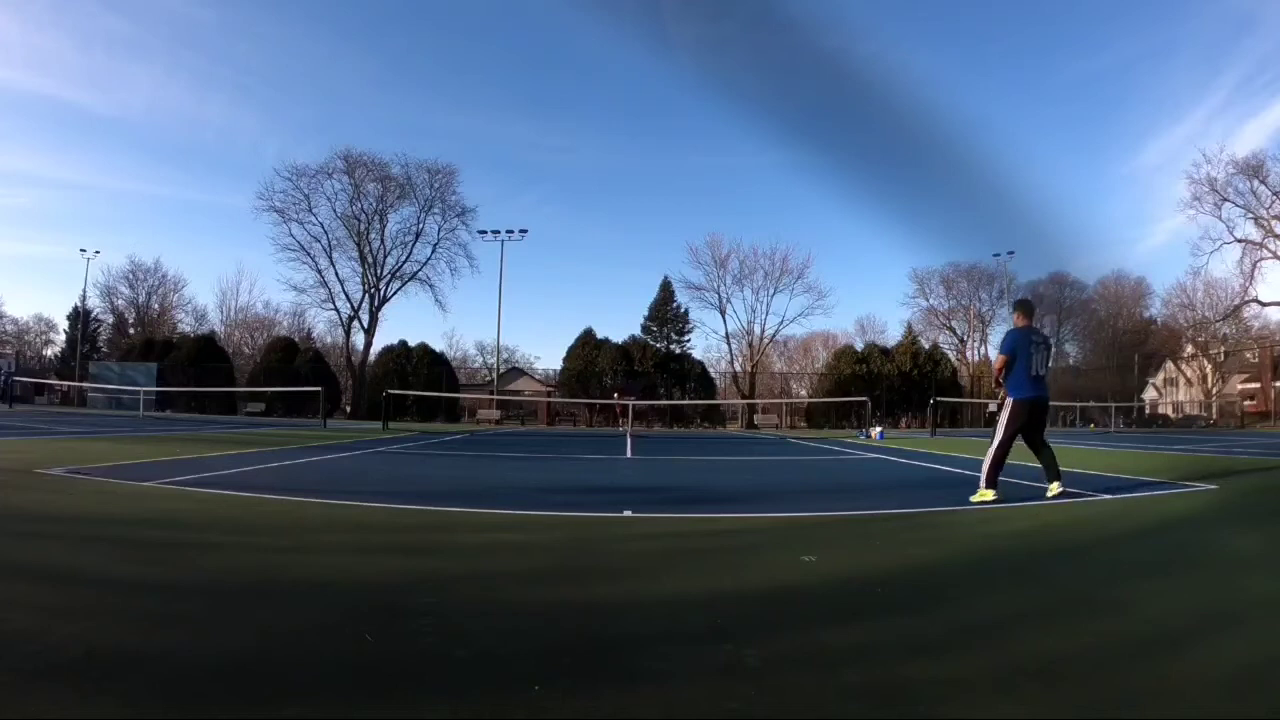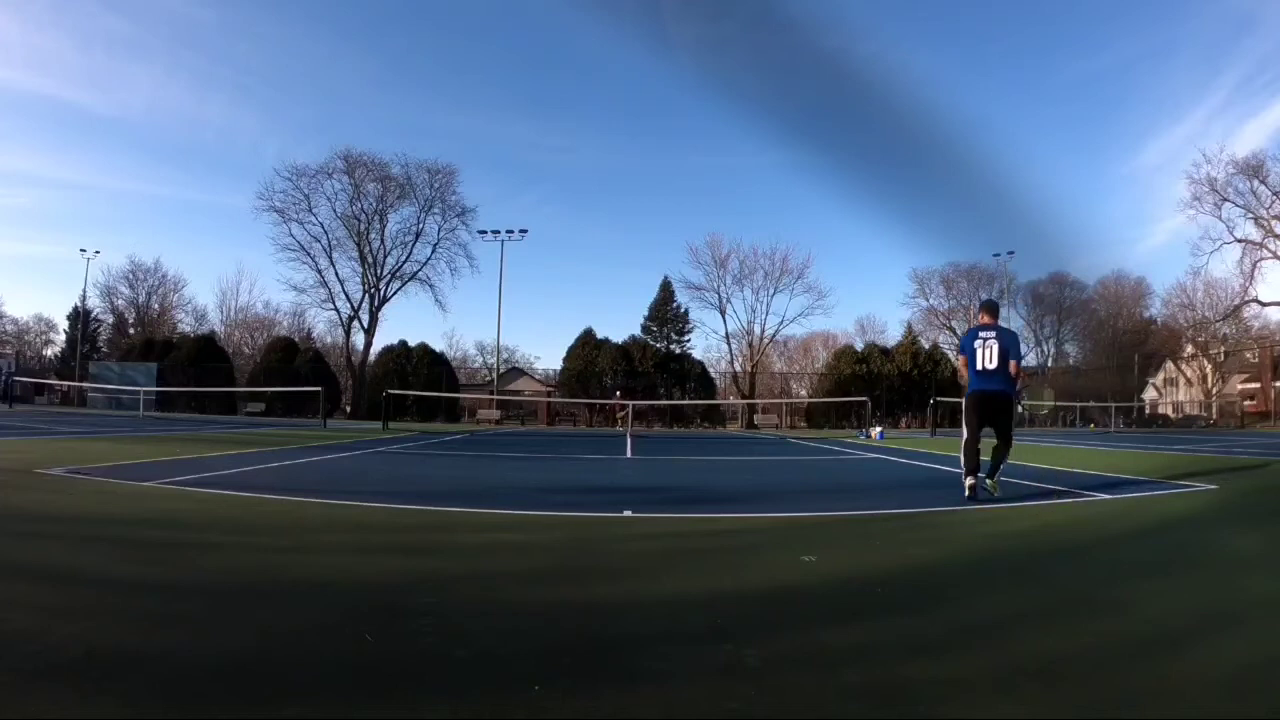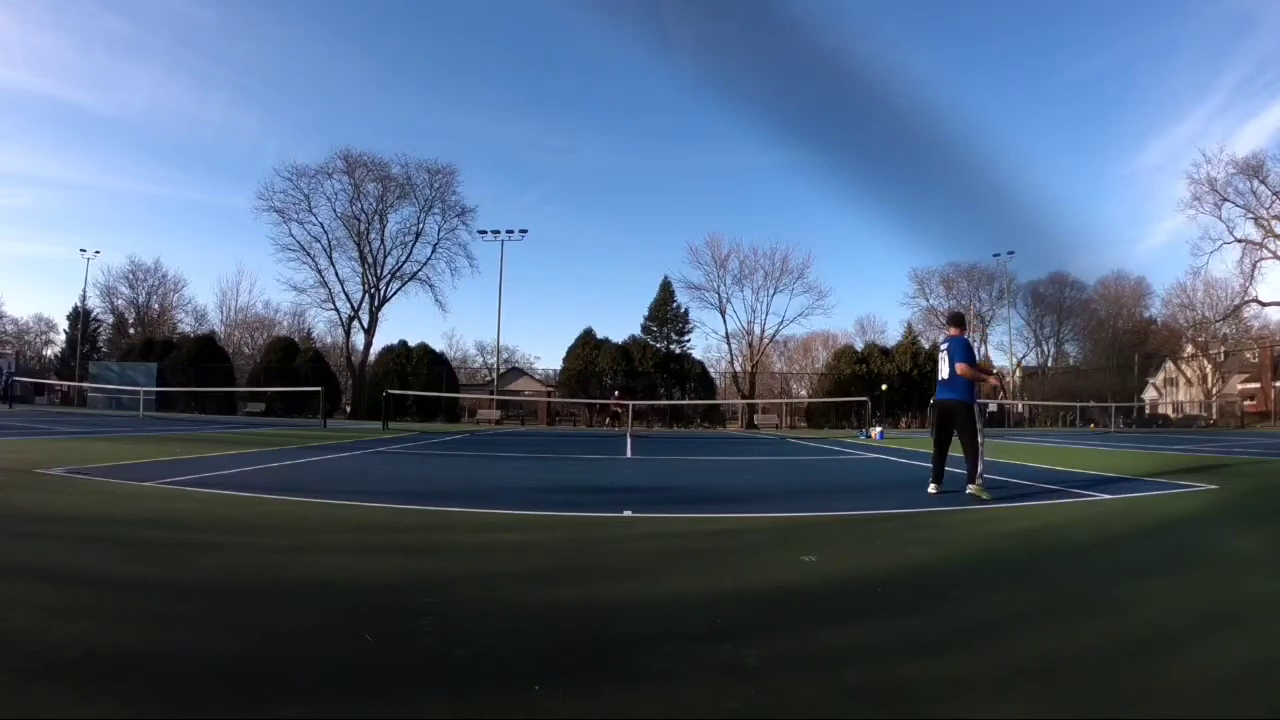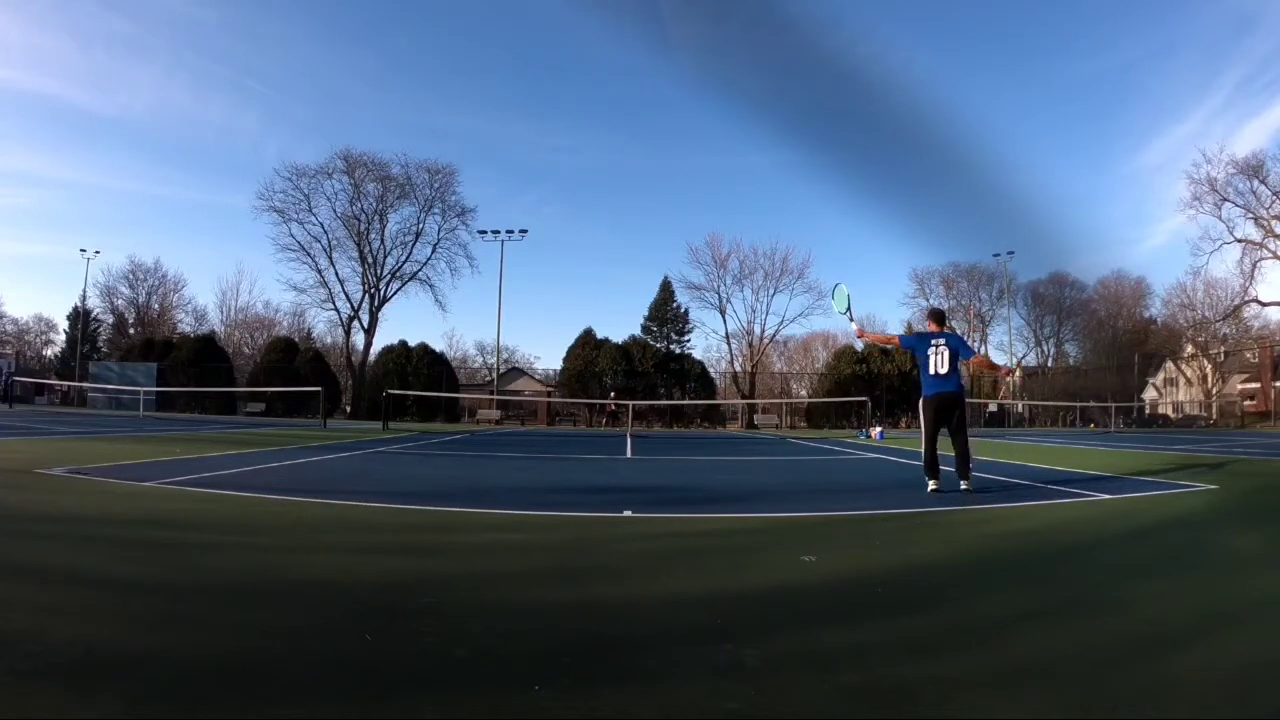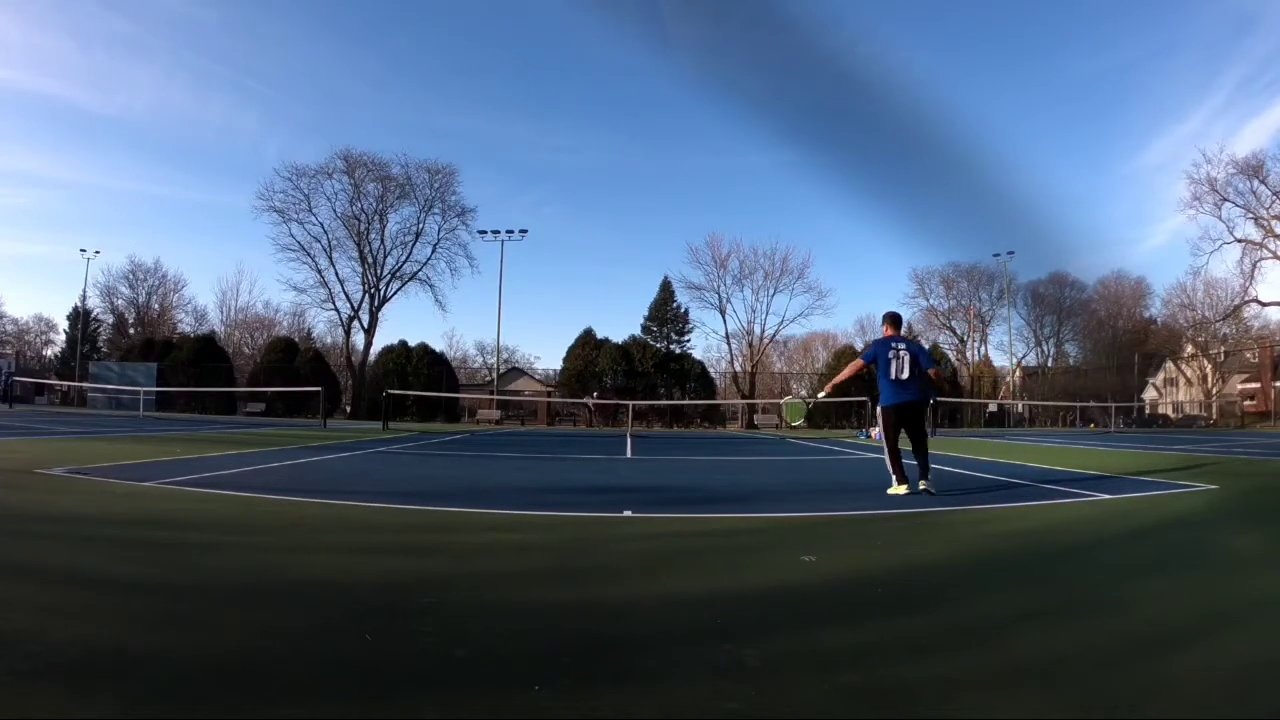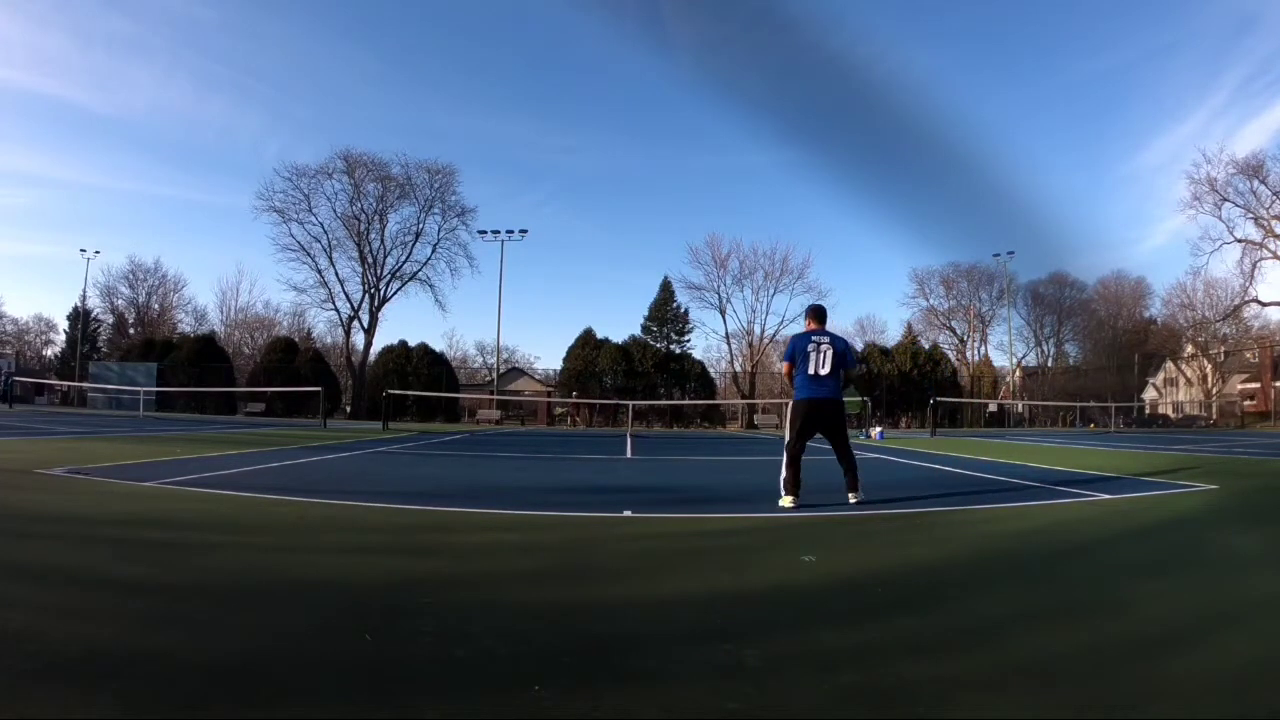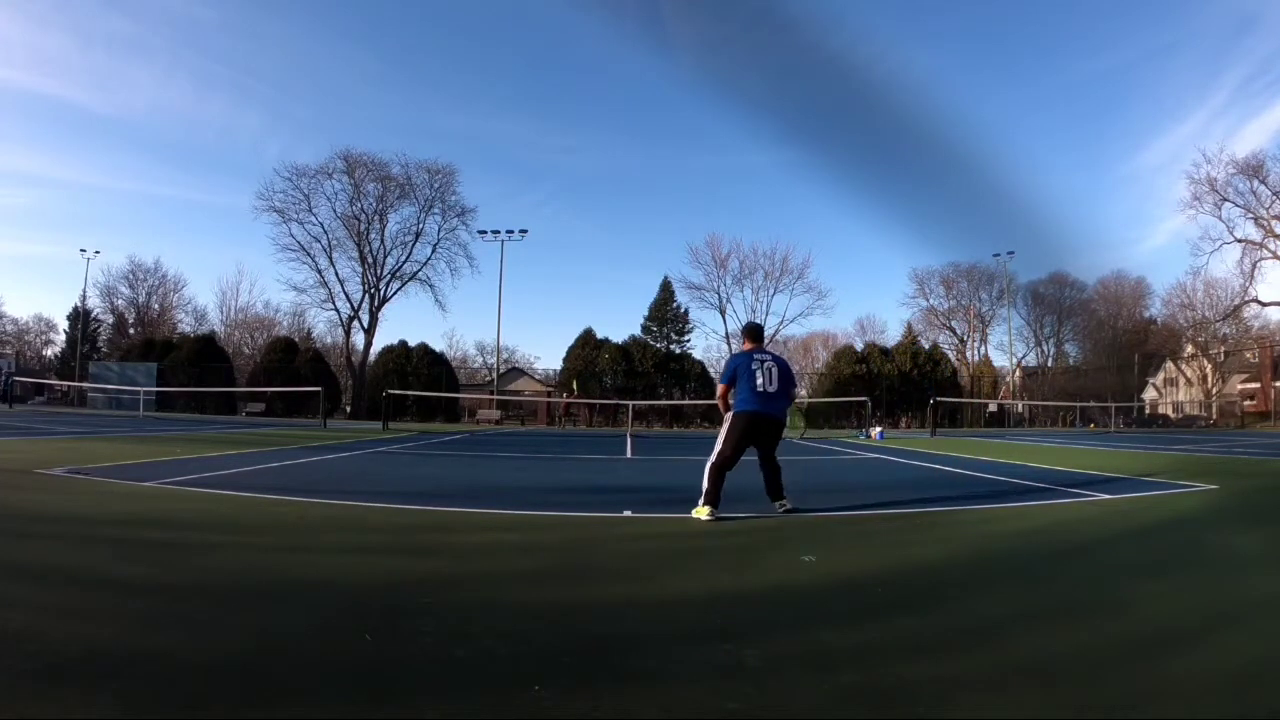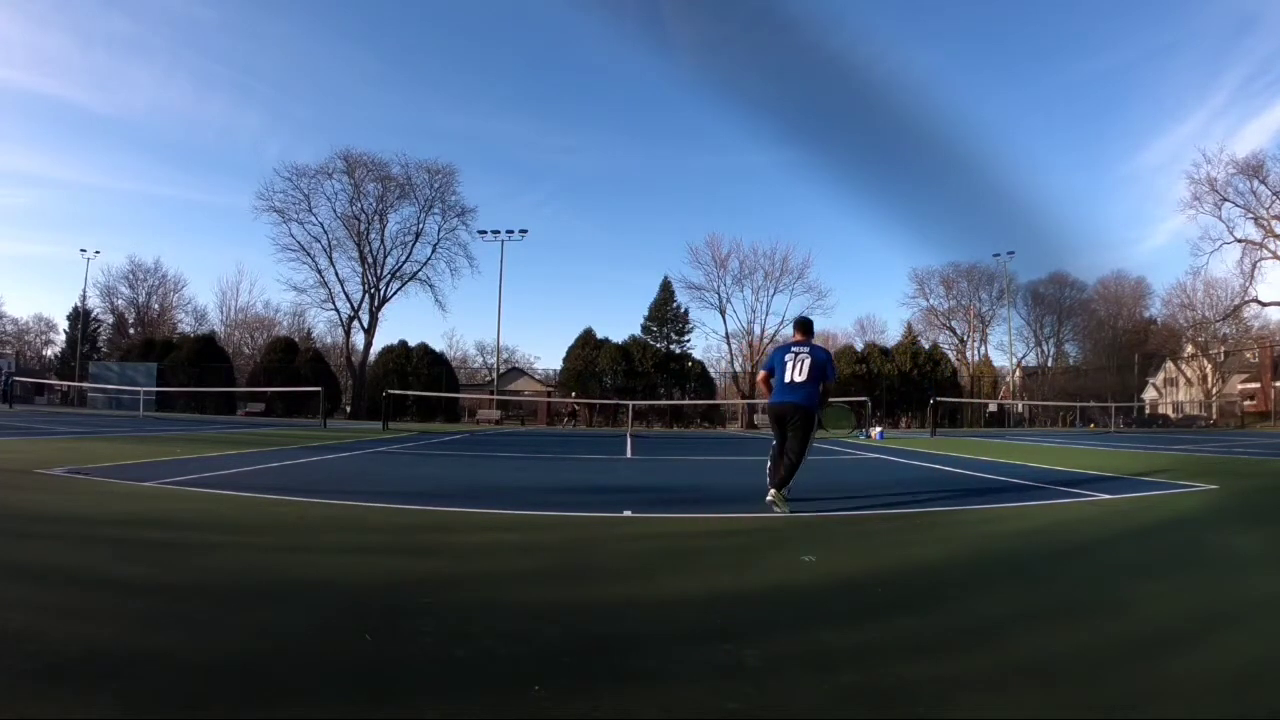
dt=0.5s
person 1, frame 1
left shoulder: (1014, 334)
right shoulder: (1045, 339)
left elbow: (999, 365)
left wrist: (997, 381)
left hip: (1020, 399)
right hip: (1041, 398)
left knee: (1000, 444)
right knee: (1038, 443)
left ankle: (988, 489)
right ankle: (1055, 482)
person 1, frame 2
left shoulder: (969, 335)
right shoulder: (1009, 335)
left elbow: (962, 365)
right elbow: (1014, 369)
right wrist: (1013, 387)
left hip: (975, 393)
right hip: (1002, 394)
left knee: (971, 439)
right knee: (1004, 440)
left ankle: (970, 477)
right ankle: (991, 478)
person 1, frame 3
left shoulder: (944, 344)
right shoulder: (961, 342)
right elbow: (962, 370)
left wrist: (986, 376)
right wrist: (987, 379)
left hip: (940, 401)
right hip: (961, 402)
left knee: (940, 444)
right knee: (973, 445)
left ankle: (934, 483)
right ankle: (974, 484)
person 1, frame 4
left shoulder: (918, 339)
right shoulder: (955, 340)
left elbow: (890, 339)
right elbow: (976, 360)
left wrist: (864, 335)
right wrist: (1000, 369)
left hip: (931, 397)
right hip: (955, 396)
left knee: (929, 442)
right knee: (960, 440)
left ankle: (933, 480)
right ankle: (965, 479)
person 1, frame 5
left shoulder: (879, 345)
right shoulder: (915, 347)
left elbow: (856, 366)
right elbow: (933, 372)
left wrist: (833, 383)
left hip: (890, 405)
right hip: (915, 403)
left knee: (891, 447)
right knee: (919, 444)
left ankle: (901, 483)
right ankle: (924, 479)
person 1, frame 6
left shoulder: (798, 340)
right shoulder: (841, 343)
left elbow: (787, 371)
right elbow: (851, 375)
left hip: (804, 401)
right hip: (832, 402)
left knee: (793, 448)
right knee: (843, 449)
left ankle: (790, 495)
right ankle: (853, 491)
person 1, frame 7
left shoulder: (737, 359)
right shoulder: (780, 362)
left elbow: (721, 393)
right elbow: (792, 396)
left wrist: (728, 414)
left hip: (745, 415)
right hip: (775, 419)
left knee: (719, 462)
right knee: (768, 460)
left ankle: (707, 506)
right ankle: (780, 500)
person 1, frame 8
left shoulder: (779, 351)
right shoulder: (822, 354)
left elbow: (761, 379)
right elbow: (828, 387)
right wrist: (818, 405)
left hip: (777, 406)
right hip: (804, 408)
left knee: (780, 445)
right knee: (794, 455)
left ankle: (777, 487)
right ankle: (776, 491)
